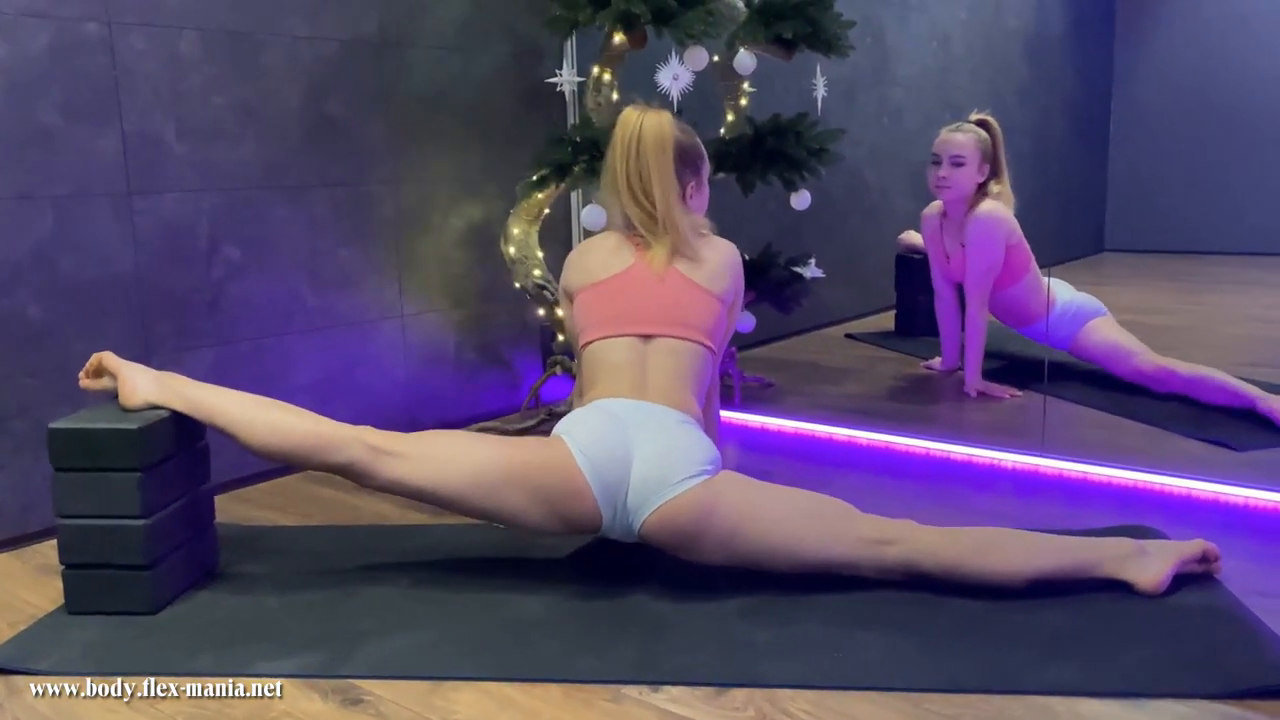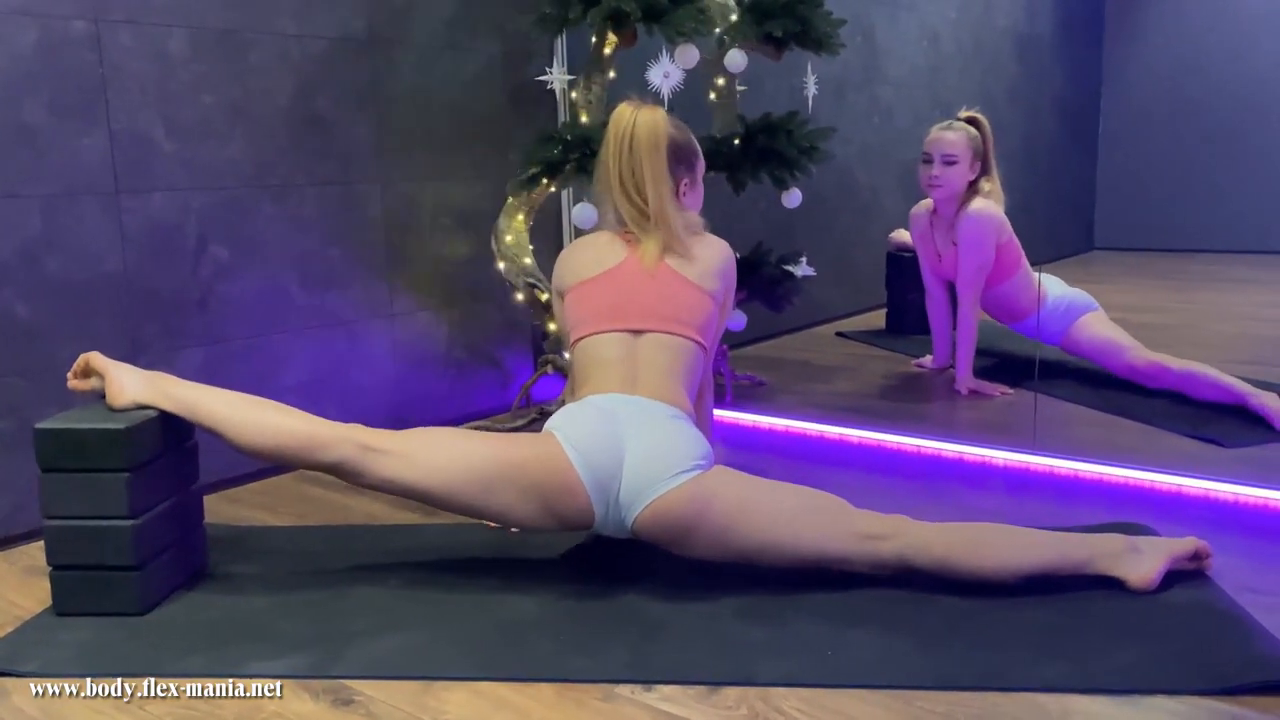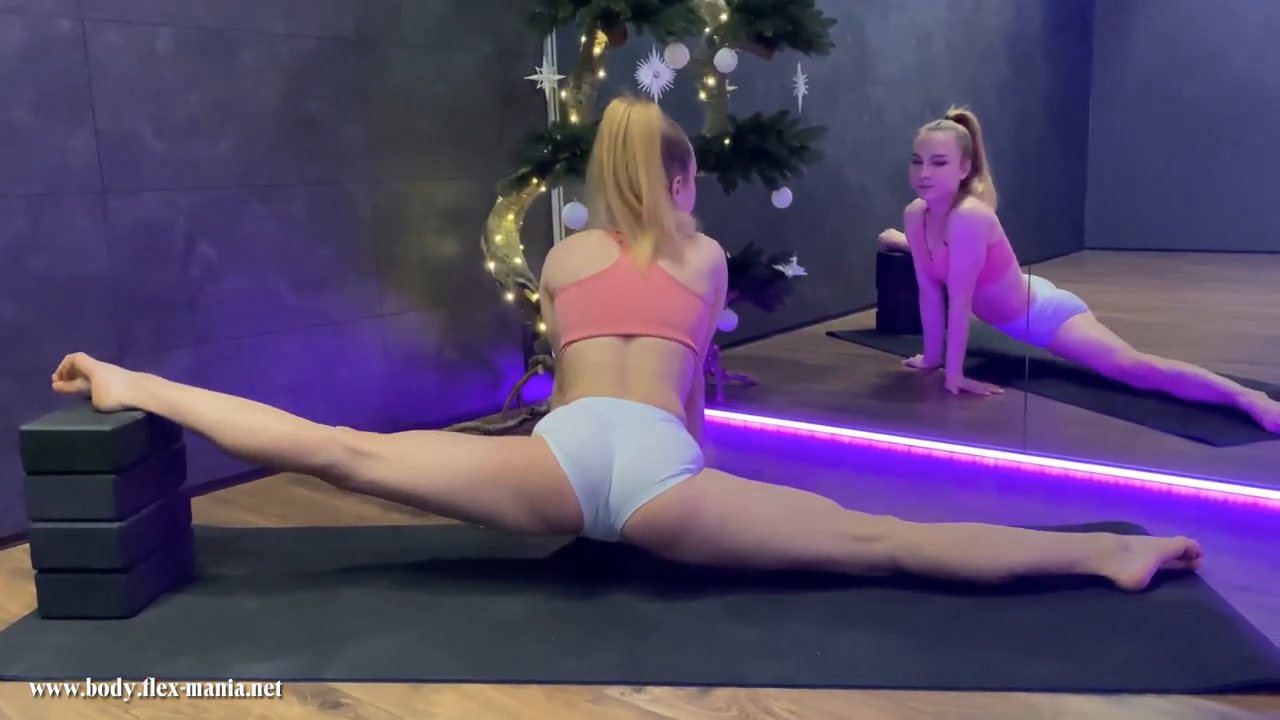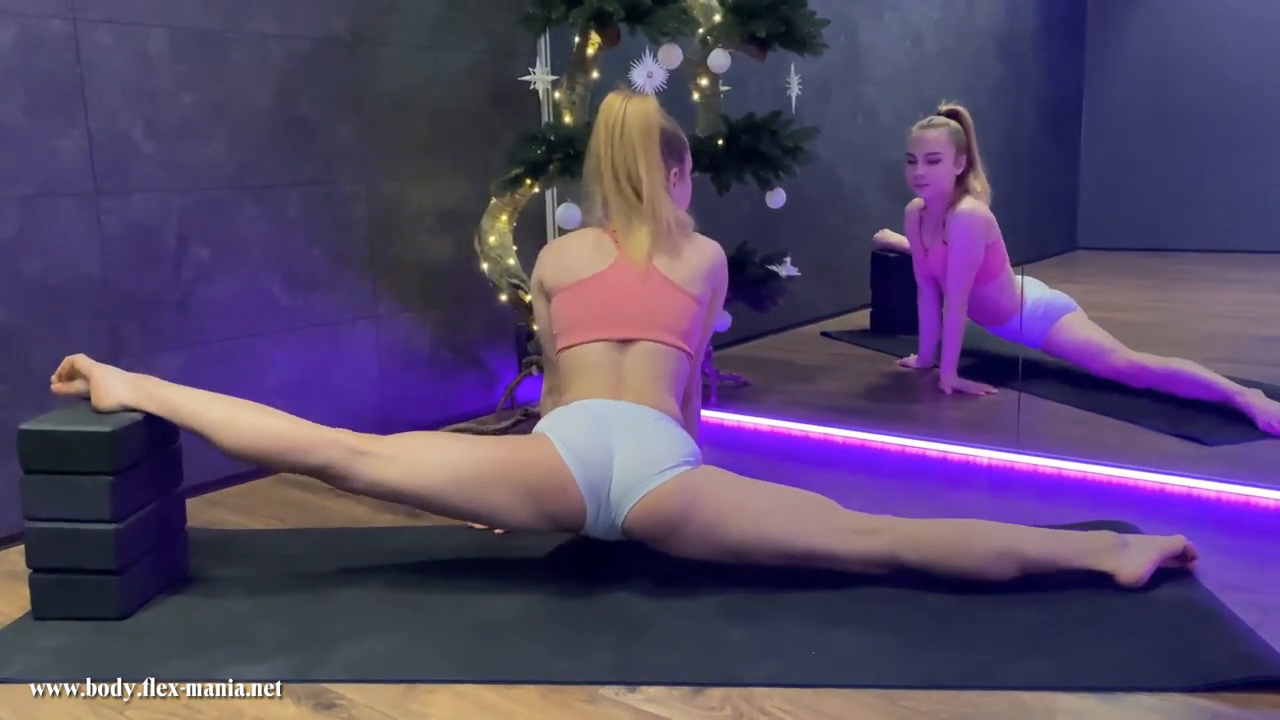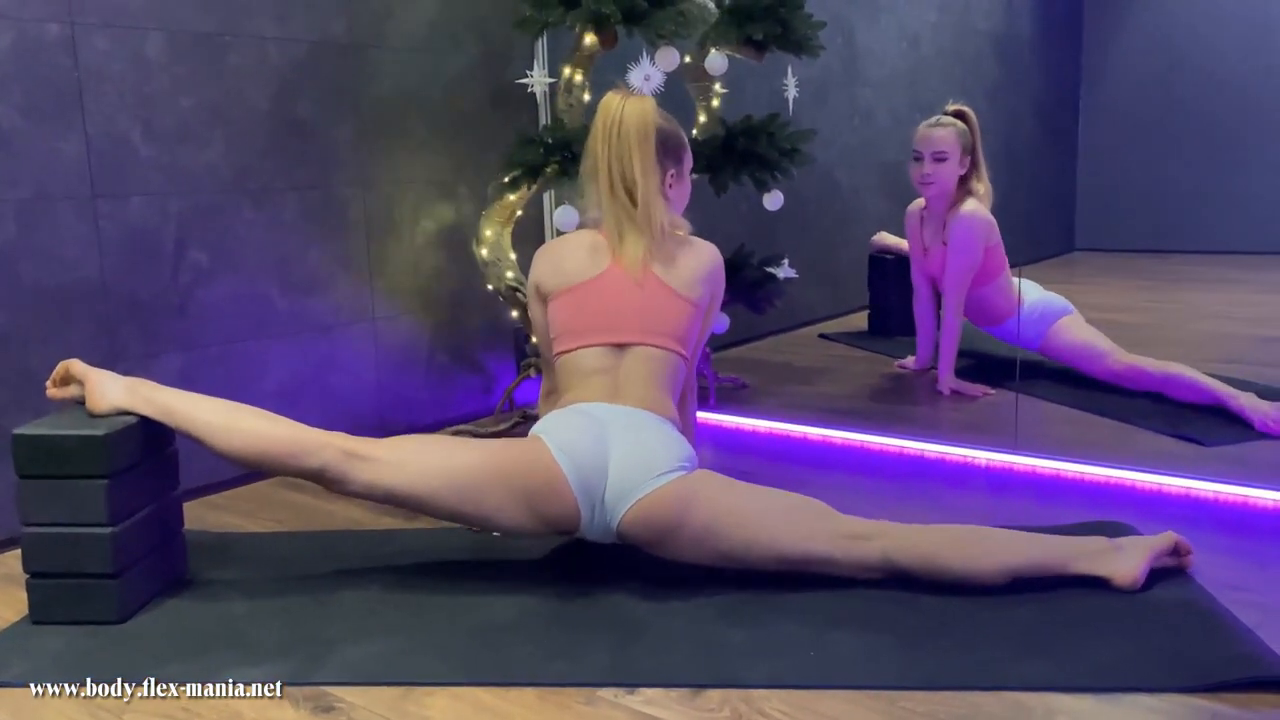
dt=0.3s
person 1, frame 1
left shoulder: (583, 258)
right shoulder: (723, 257)
left hip: (583, 456)
right hip: (676, 472)
left knee: (363, 452)
right knee: (892, 546)
person 1, frame 2
left shoulder: (574, 255)
right shoulder: (715, 255)
left hip: (575, 453)
right hip: (668, 469)
left knee: (351, 448)
right knee: (889, 542)
person 1, frame 3
left shoulder: (564, 254)
right shoulder: (707, 255)
left hip: (565, 458)
right hip: (659, 473)
left knee: (341, 452)
right knee: (879, 542)
person 1, frame 4
left shoulder: (555, 255)
right shoulder: (707, 256)
left hip: (563, 458)
right hip: (656, 470)
left knee: (341, 454)
right knee: (875, 540)
person 1, frame 5
left shoulder: (552, 257)
right shoulder: (704, 259)
left hip: (560, 461)
right hip: (653, 472)
left knee: (338, 456)
right knee: (871, 545)
person 2, frame 1
left shoulder: (988, 218)
right shoulder: (932, 218)
left elbow: (976, 303)
right elbow: (944, 293)
left wrist: (973, 378)
right wrist: (950, 358)
left hip: (1064, 315)
right hip: (1027, 318)
left knee: (1154, 371)
person 2, frame 2
left shoulder: (980, 216)
right shoulder: (920, 216)
left elbow: (968, 301)
right elbow: (935, 290)
left wrist: (965, 376)
right wrist: (941, 356)
left hip: (1056, 310)
right hip: (1020, 309)
left knee: (1146, 366)
person 2, frame 3
left shoulder: (969, 217)
right shoulder: (914, 215)
left elbow: (958, 301)
right elbow: (929, 289)
left wrist: (954, 374)
right wrist: (931, 355)
left hip: (1045, 312)
right hip: (1009, 312)
left knee: (1133, 366)
right ankle: (903, 243)
person 2, frame 4
left shoulder: (969, 216)
right shoulder: (914, 212)
left elbow: (955, 300)
right elbow: (927, 288)
left wrist: (949, 373)
right wrist: (926, 354)
left hip: (1036, 313)
right hip: (1001, 311)
left knee: (1128, 365)
left ankle: (1246, 398)
right ankle: (900, 243)
person 2, frame 5
left shoulder: (970, 219)
right shoulder: (915, 213)
left elbow: (952, 301)
right elbow: (922, 289)
left wrist: (946, 375)
right wrist: (924, 356)
left hip: (1033, 315)
right hip: (999, 315)
left knee: (1124, 368)
left ankle: (1239, 400)
right ankle: (897, 245)
